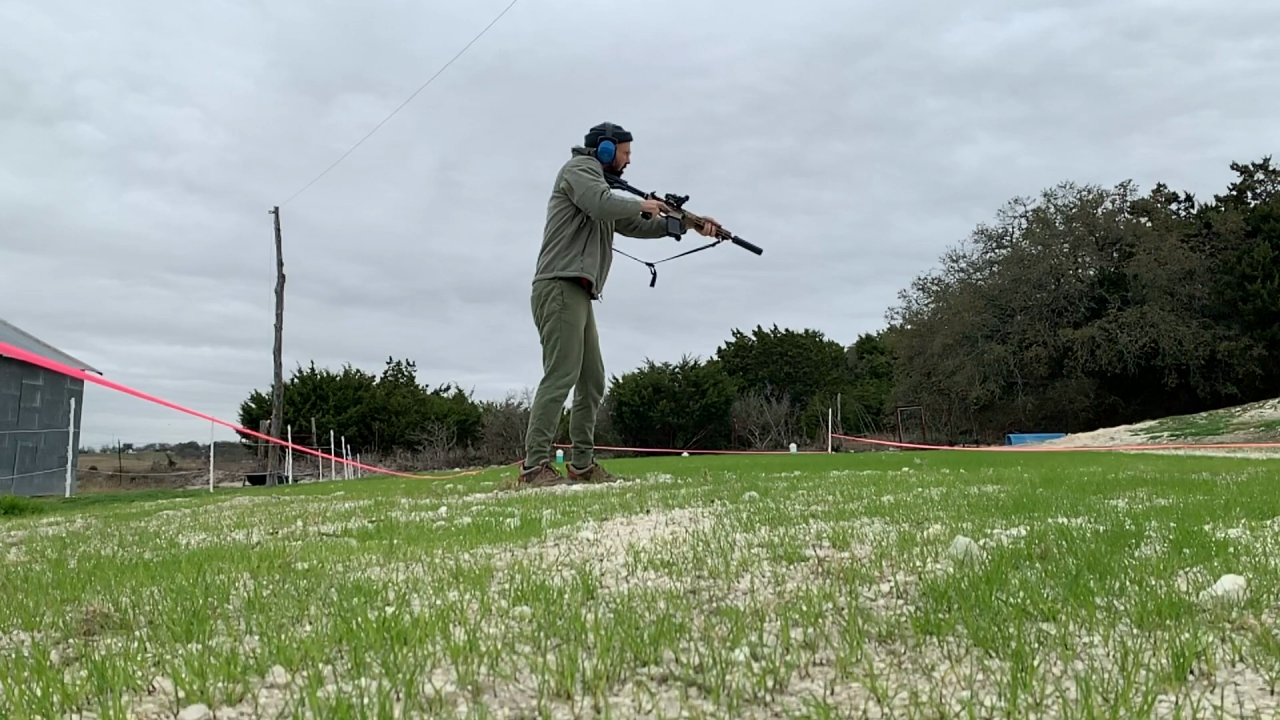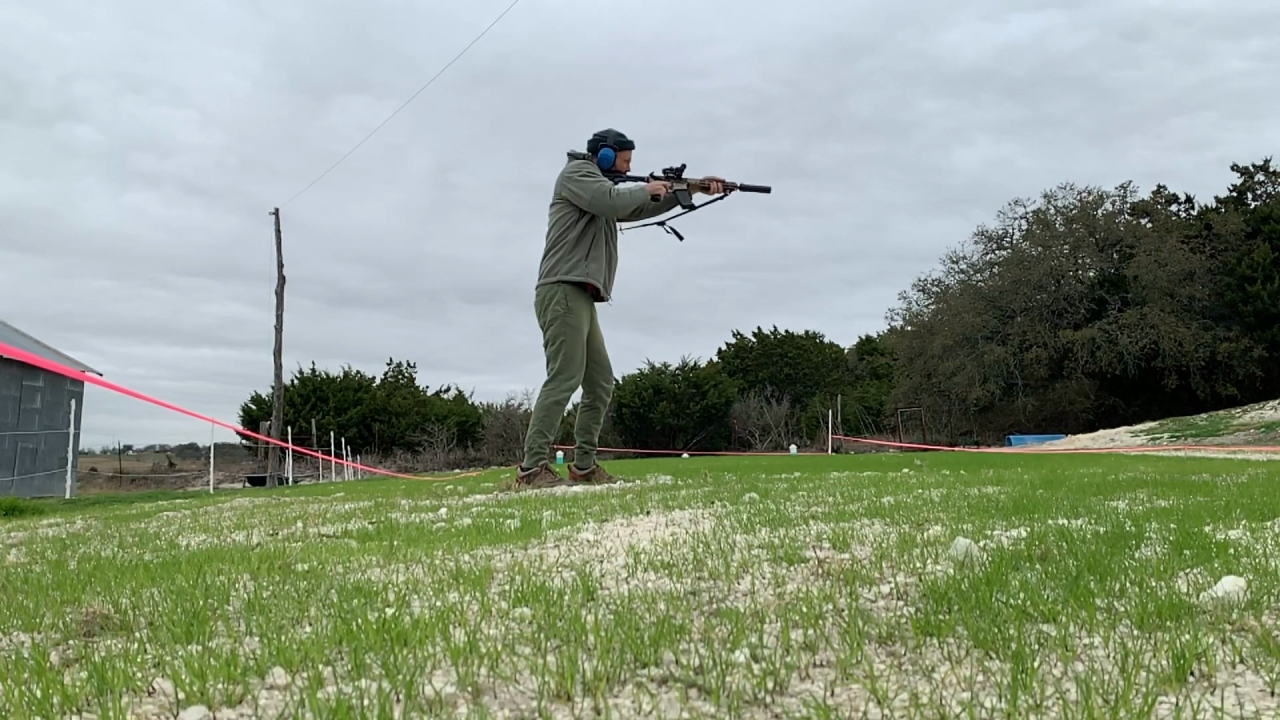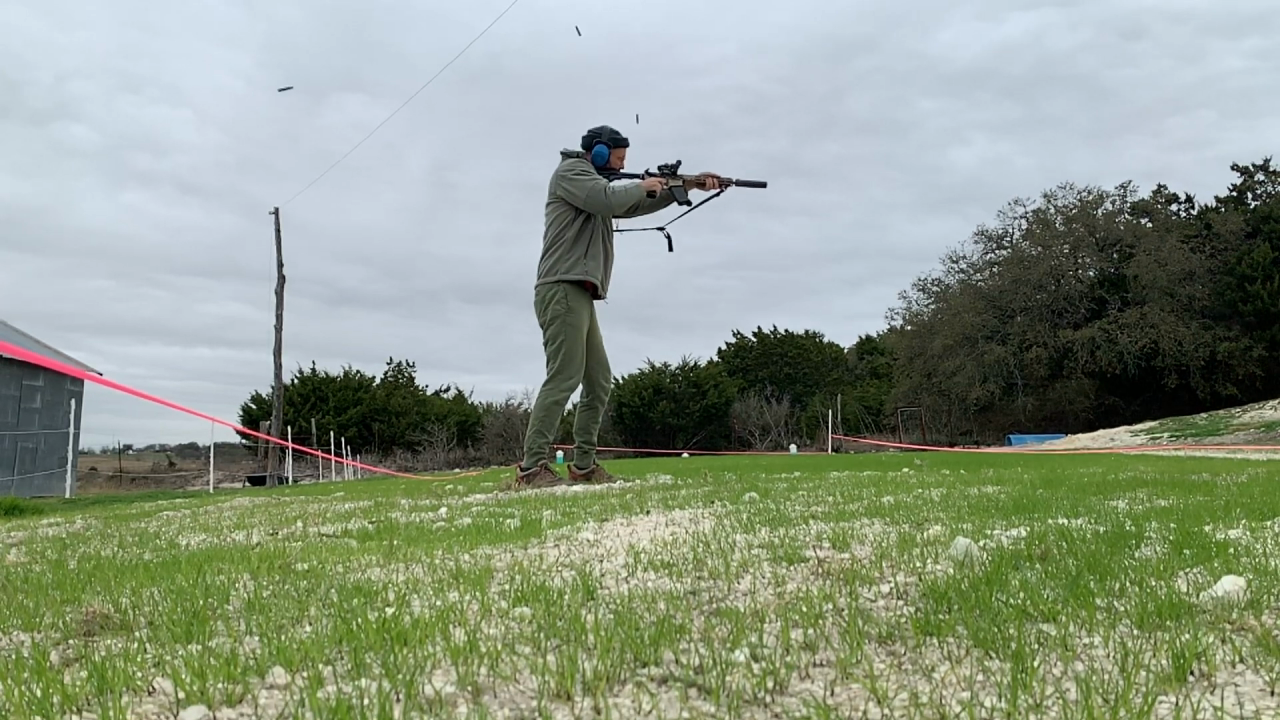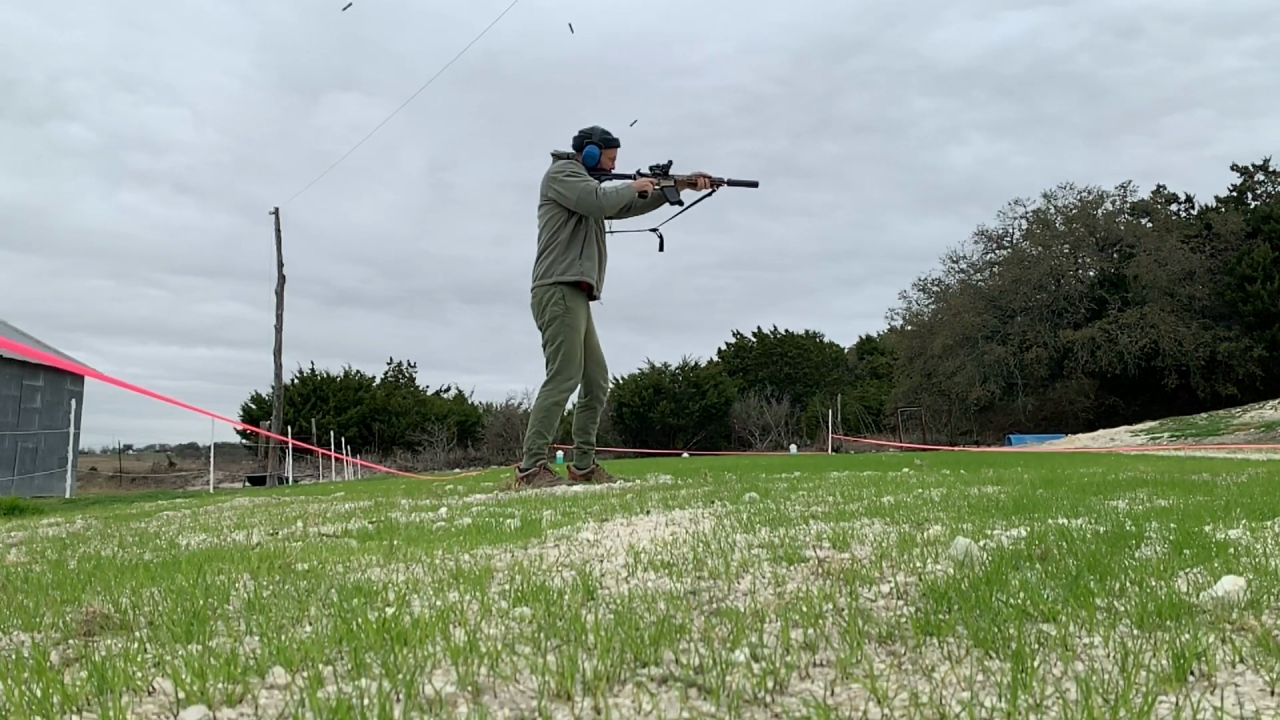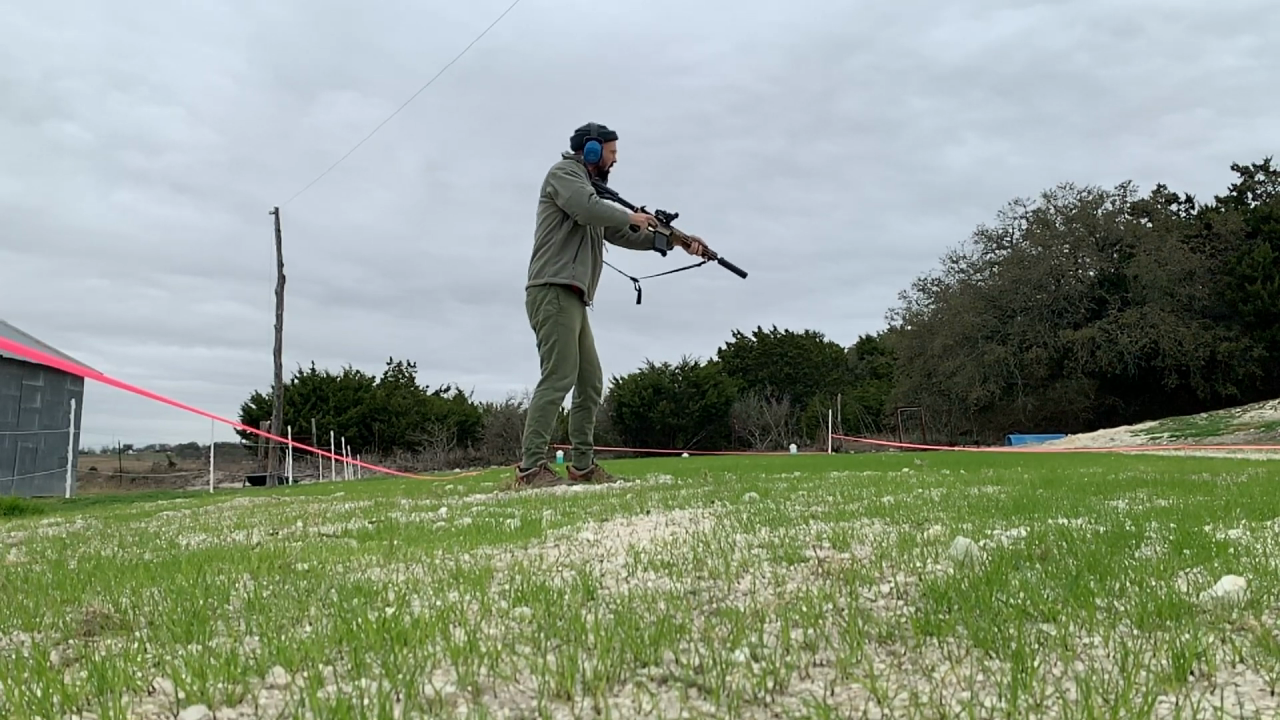
dt=1s
person 1, frame 1
left shoulder: (599, 186)
right shoulder: (580, 168)
left elbow: (638, 227)
right elbow: (602, 206)
right wrist: (643, 205)
left hip: (578, 293)
right hip: (560, 289)
left knee: (592, 380)
right knee: (561, 375)
left ankle: (582, 464)
right ankle: (535, 466)
person 1, frame 2
left shoulder: (602, 189)
right shoulder: (577, 172)
left elbow: (642, 208)
right elbow: (613, 202)
left wrist: (692, 189)
right wrist: (646, 189)
left hip: (580, 297)
right hip: (563, 292)
left knee: (600, 382)
right knee: (564, 377)
left ankle: (584, 465)
right ankle: (532, 467)
person 1, frame 3
left shoulder: (595, 185)
right shoulder: (571, 170)
left elbow: (637, 206)
right elbow: (609, 200)
left wrist: (688, 185)
right wrist: (642, 186)
left hip: (578, 295)
right hip: (563, 291)
left knee: (598, 382)
right knee: (564, 377)
left ankle: (584, 464)
right ankle: (531, 466)
person 1, frame 4
left shoulder: (587, 187)
right shoulder: (562, 172)
left elbow: (629, 206)
right elbow: (601, 201)
left wrist: (679, 186)
right wrist: (633, 186)
left hip: (575, 296)
right hip: (559, 292)
left knee: (596, 382)
right knee: (564, 377)
left ankle: (583, 464)
right ankle: (531, 467)
person 1, frame 5
left shoulder: (589, 189)
right shoulder: (564, 172)
left elbow: (624, 235)
right elbow: (589, 211)
right wrist: (631, 216)
left hip: (572, 297)
right hip: (553, 292)
left knee: (590, 382)
right knee: (559, 377)
left ankle: (583, 465)
right ankle: (531, 467)
